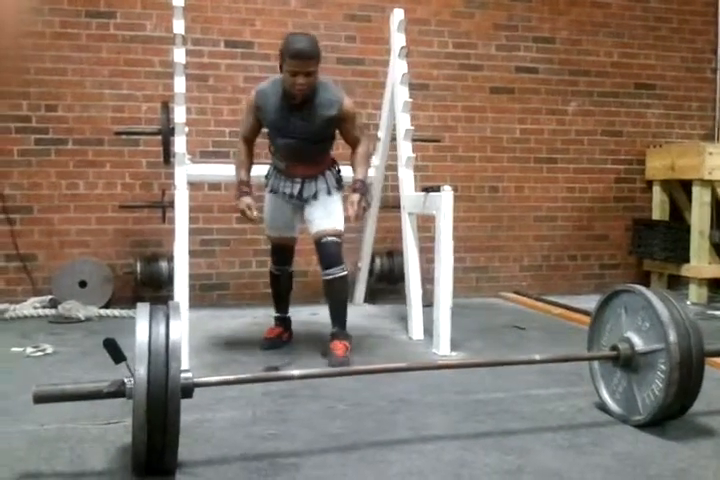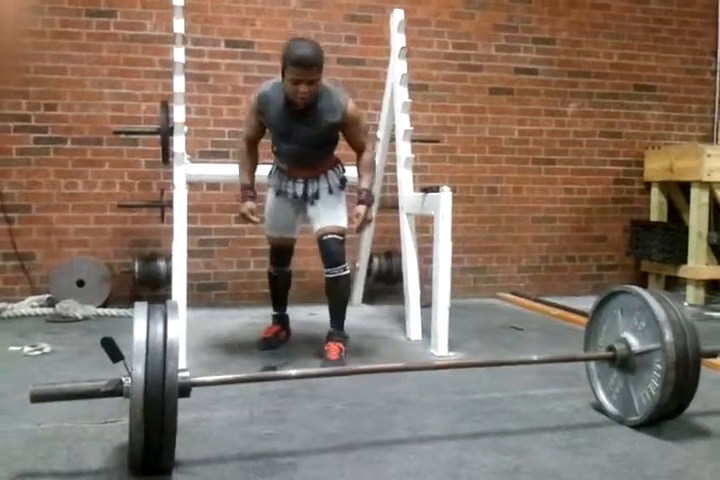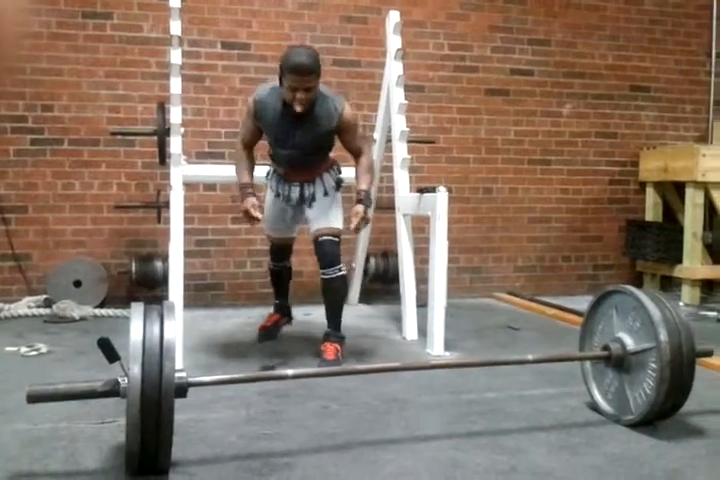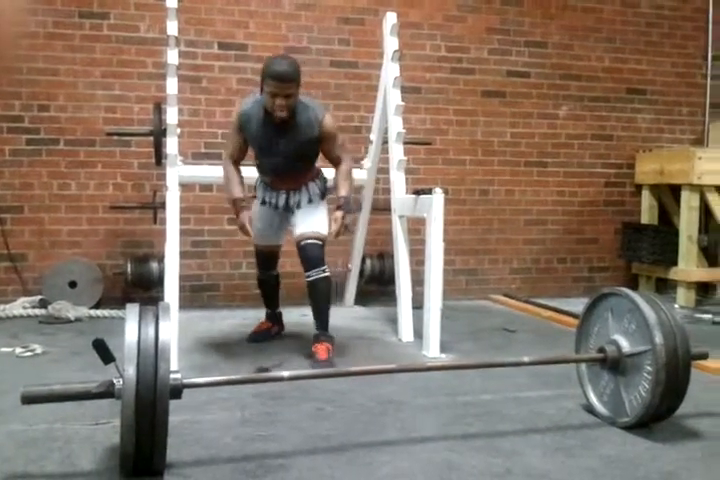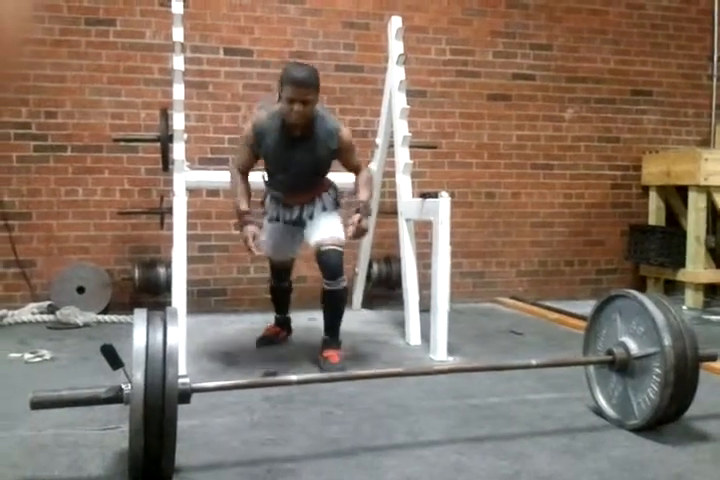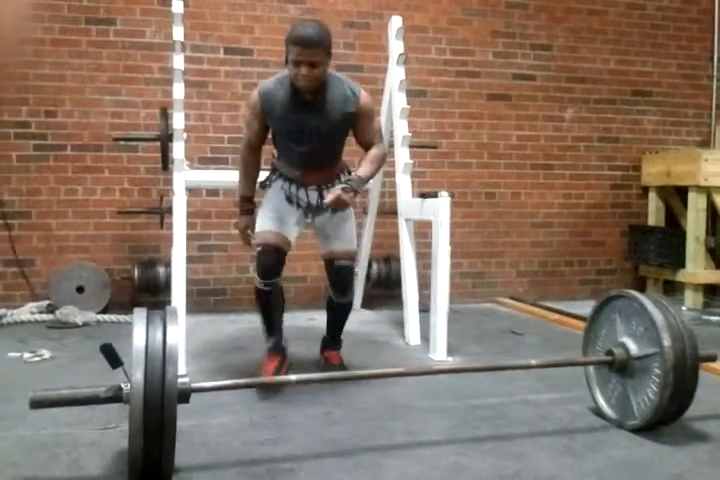
dt=0.3s
person 1, frame 1
left shoulder: (338, 102)
right shoulder: (261, 96)
left elbow: (359, 143)
right elbow: (246, 141)
left wrist: (358, 186)
right wrist: (243, 189)
left hip: (322, 181)
right hip: (281, 180)
left knee: (331, 252)
right knee: (280, 252)
left ankle: (339, 335)
right ankle: (282, 323)
person 1, frame 2
left shoulder: (342, 106)
right shoulder: (263, 99)
left elbow: (364, 149)
right elbow: (249, 144)
left wrist: (364, 198)
right wrist: (247, 193)
left hip: (325, 181)
right hip: (283, 180)
left knee: (333, 251)
right knee: (279, 252)
left ankle: (337, 336)
right ankle: (280, 322)
person 1, frame 3
left shoulder: (338, 110)
right shoulder: (260, 102)
left elbow: (362, 153)
right elbow: (245, 146)
left wrist: (363, 199)
right wrist: (247, 191)
left hip: (321, 183)
right hip: (281, 182)
left knee: (329, 251)
right knee: (279, 249)
left ankle: (333, 337)
right ankle: (281, 309)
person 1, frame 4
left shoulder: (319, 119)
right shoulder: (245, 115)
left elbow: (342, 161)
right elbow: (231, 161)
left wrist: (342, 205)
right wrist: (240, 204)
left hip: (307, 191)
right hip: (268, 191)
left knee: (313, 255)
right knee: (265, 258)
left ankle: (323, 337)
right ankle: (273, 319)
person 1, frame 5
left shoulder: (336, 132)
right shoulder: (258, 128)
left elbow: (361, 170)
right elbow: (239, 173)
left wrist: (362, 209)
right wrist: (245, 220)
left hip: (319, 204)
right hip: (278, 205)
left knee: (332, 263)
right knee: (280, 269)
left ankle: (331, 343)
right ankle: (282, 323)
person 1, frame 6
left shoulder: (355, 98)
right shoulder: (265, 95)
left elbow: (376, 148)
right elbow: (251, 151)
left wrist: (354, 185)
right wrist: (246, 206)
left hip: (332, 190)
right hip: (284, 186)
left knee: (342, 272)
right knee: (267, 262)
left ankle: (332, 346)
right ankle: (275, 346)
